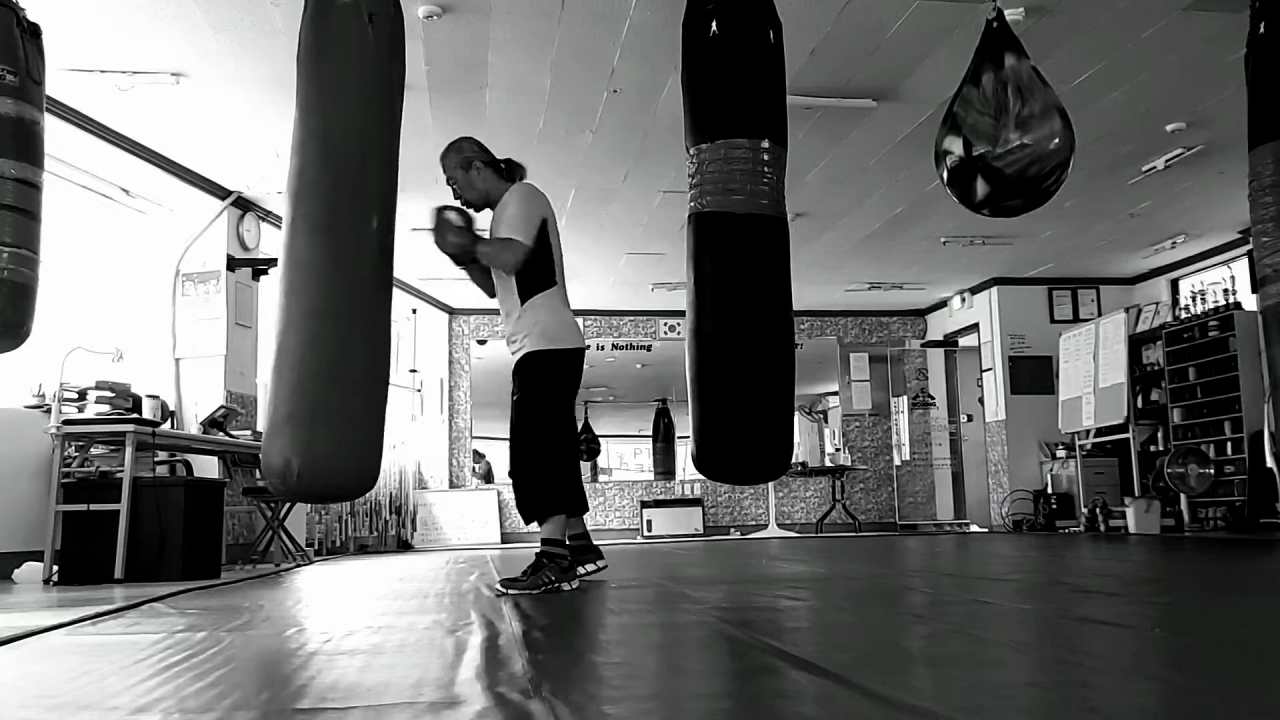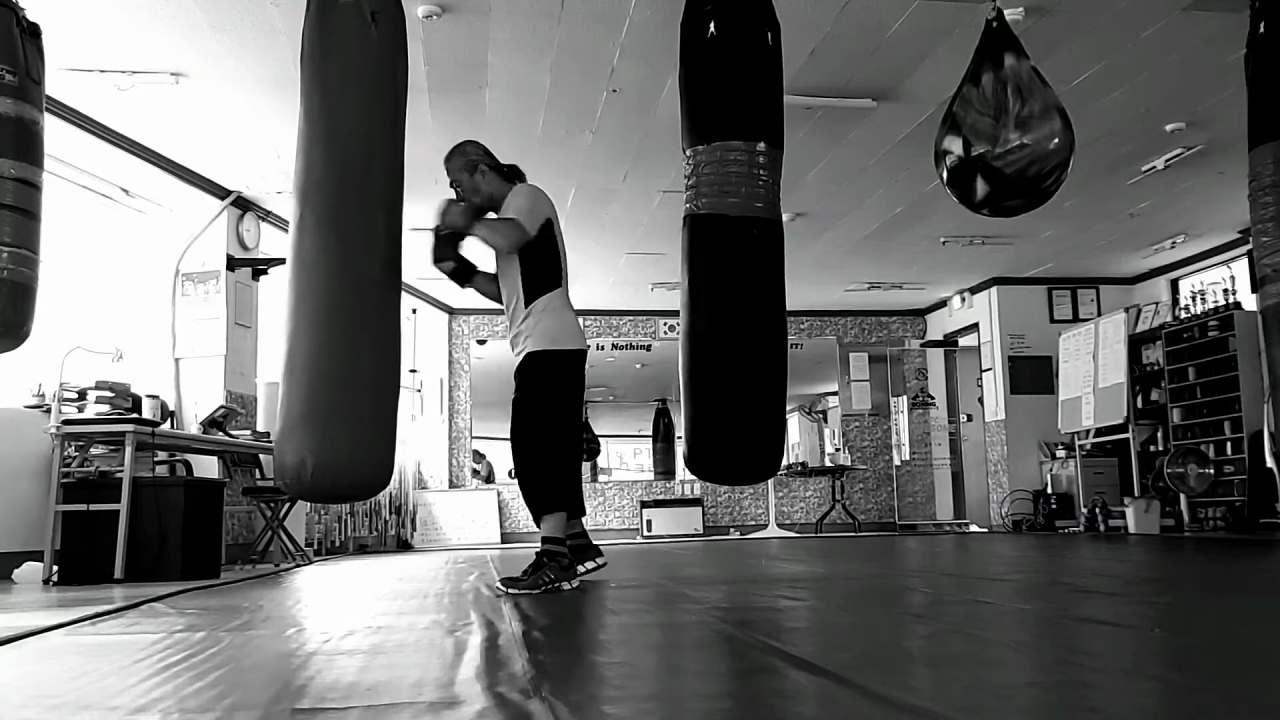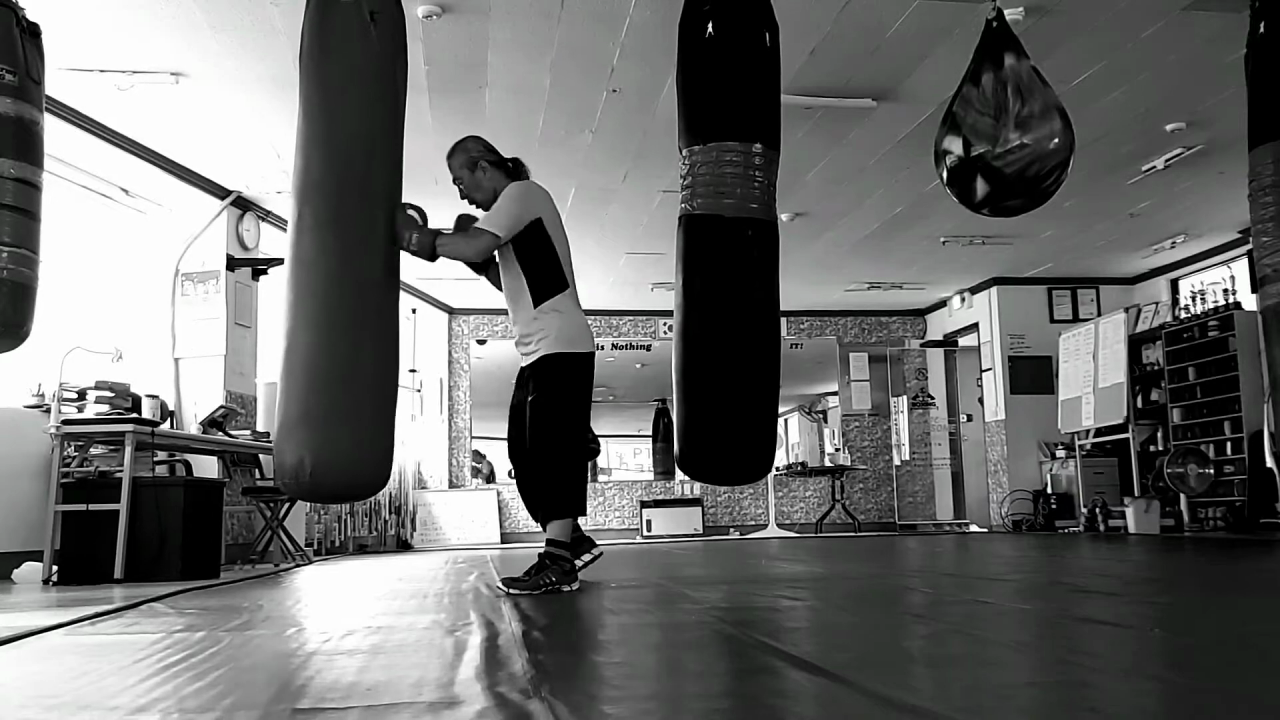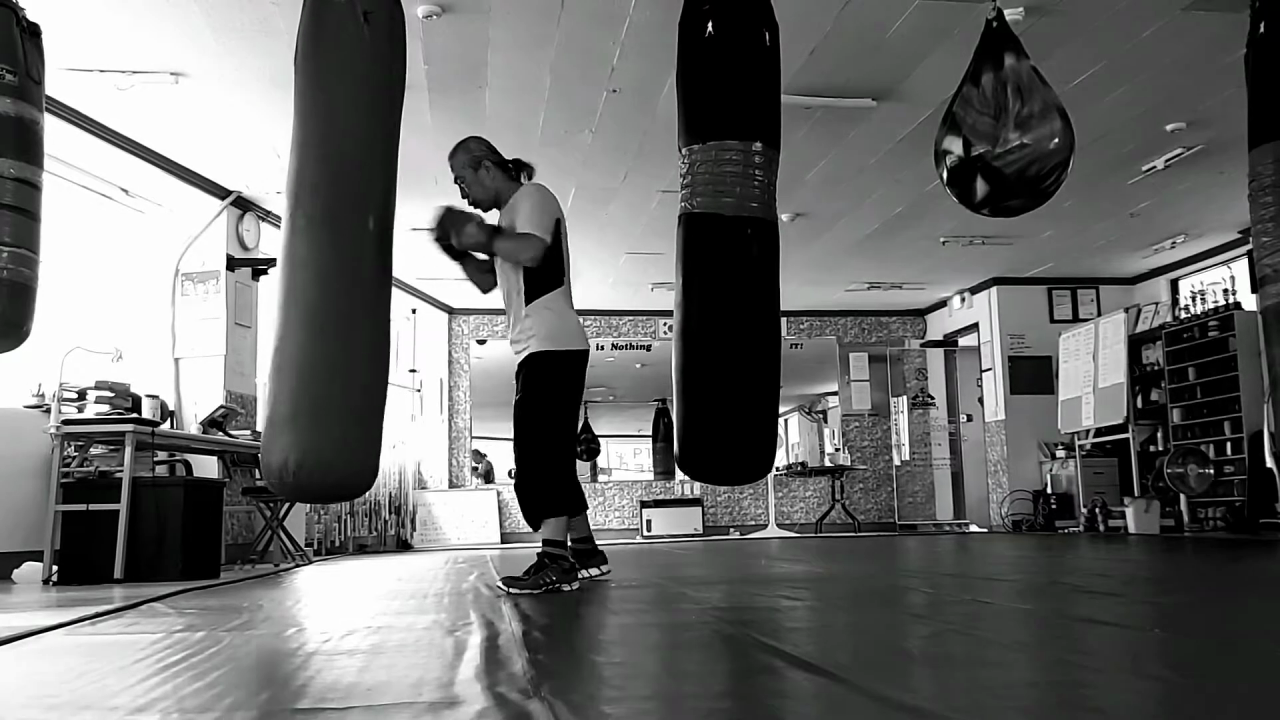
dt=0.4s
person 1, frame 1
left shoulder: (521, 197)
right shoulder: (505, 213)
left elbow: (510, 258)
right elbow: (502, 286)
left wrist: (465, 242)
right wrist: (468, 257)
left hip: (547, 345)
right hip: (538, 349)
left knee: (538, 450)
right knee: (543, 450)
left ankle: (555, 559)
right ankle: (578, 547)
person 1, frame 2
left shoulder: (525, 198)
right shoulder: (509, 215)
left elbow: (504, 239)
right elbow: (501, 291)
left wrist: (467, 220)
right wrist: (455, 266)
left hip: (551, 345)
right hip: (539, 350)
left knee: (542, 447)
right knee: (547, 449)
left ankle: (555, 558)
right ankle: (576, 545)
person 1, frame 3
left shoulder: (522, 193)
right shoulder: (512, 207)
left elbow: (476, 246)
right elbow: (511, 280)
left wrist: (429, 241)
right wrist: (458, 251)
left hip: (558, 348)
right hip: (541, 351)
left knee: (549, 449)
right knee: (529, 449)
left ankle: (556, 561)
right ankle: (572, 542)
person 1, frame 4
left shoulder: (531, 197)
right shoulder: (510, 215)
left elbow: (529, 253)
right elbow: (487, 281)
left wrist: (485, 237)
right wrist: (458, 248)
left hip: (551, 347)
right hip: (542, 350)
left knee: (541, 450)
right knee: (544, 451)
left ankle: (556, 560)
right ankle: (582, 550)
